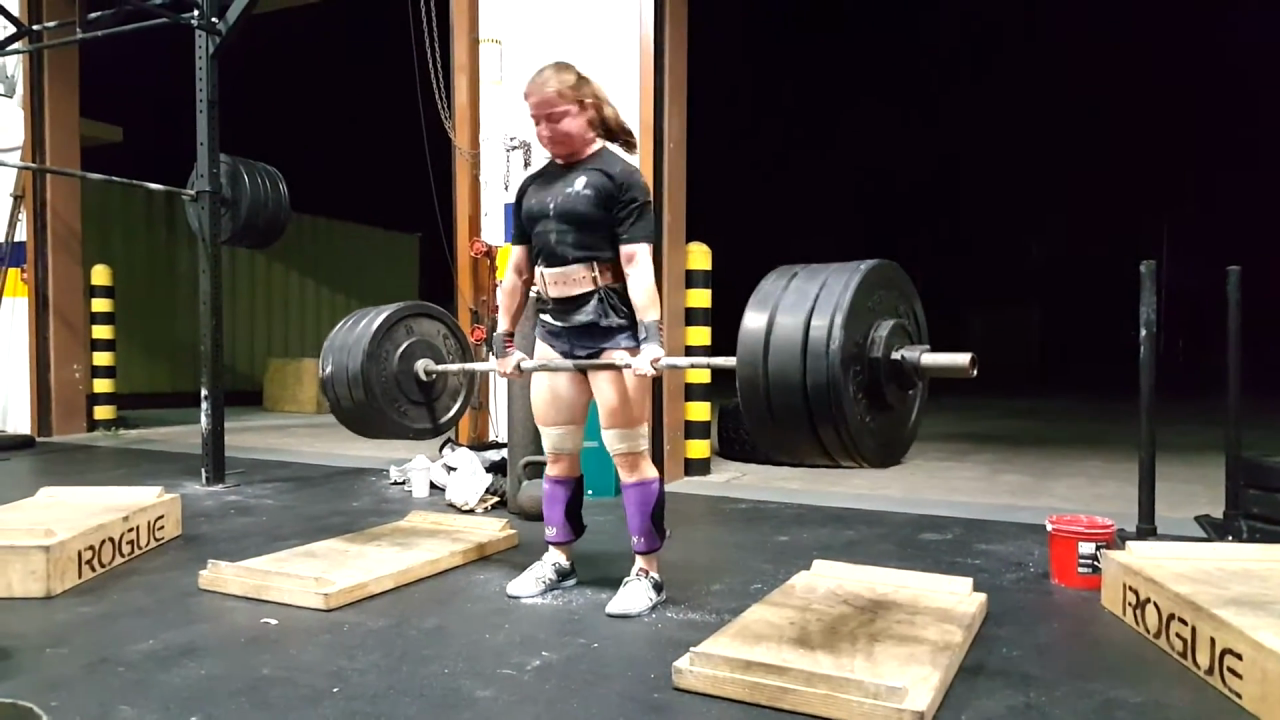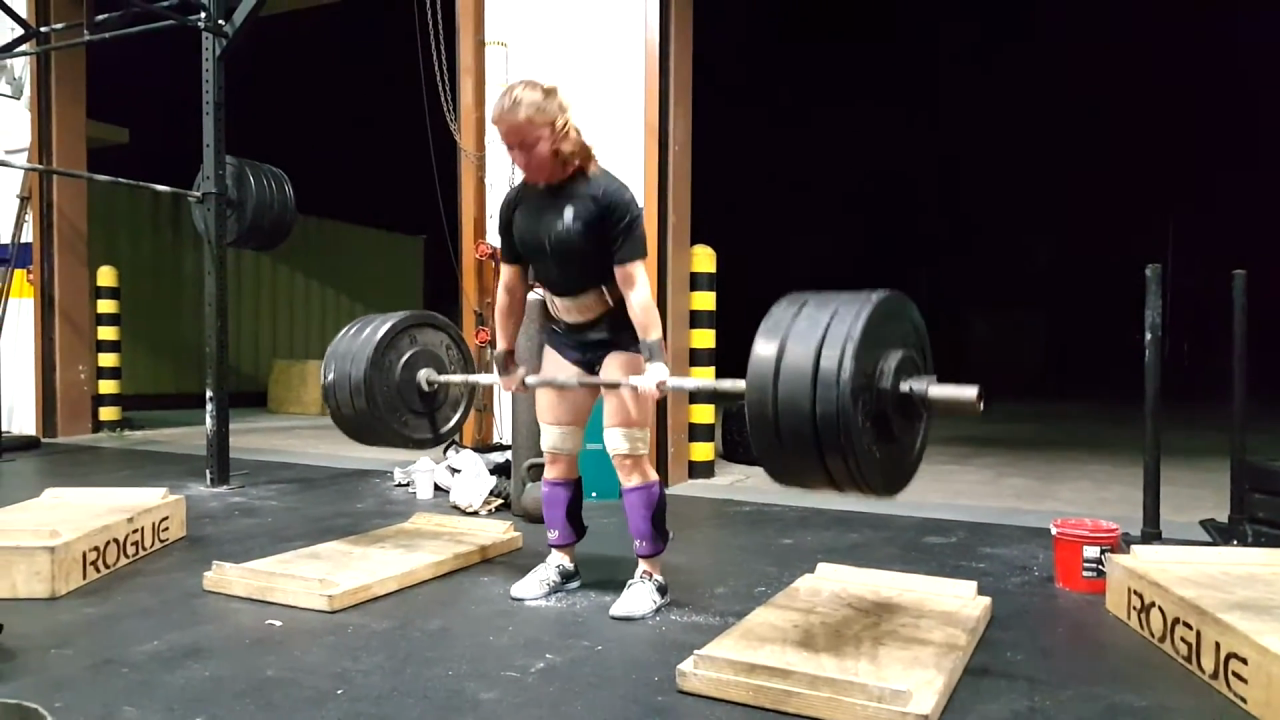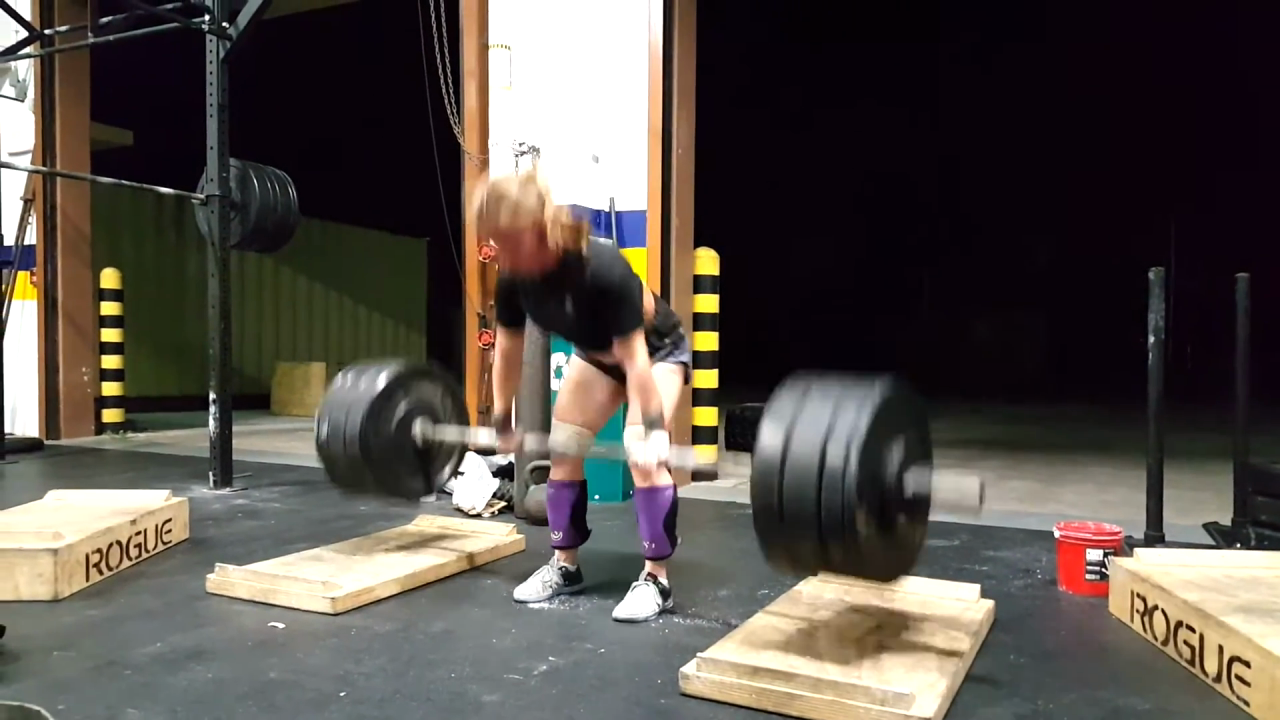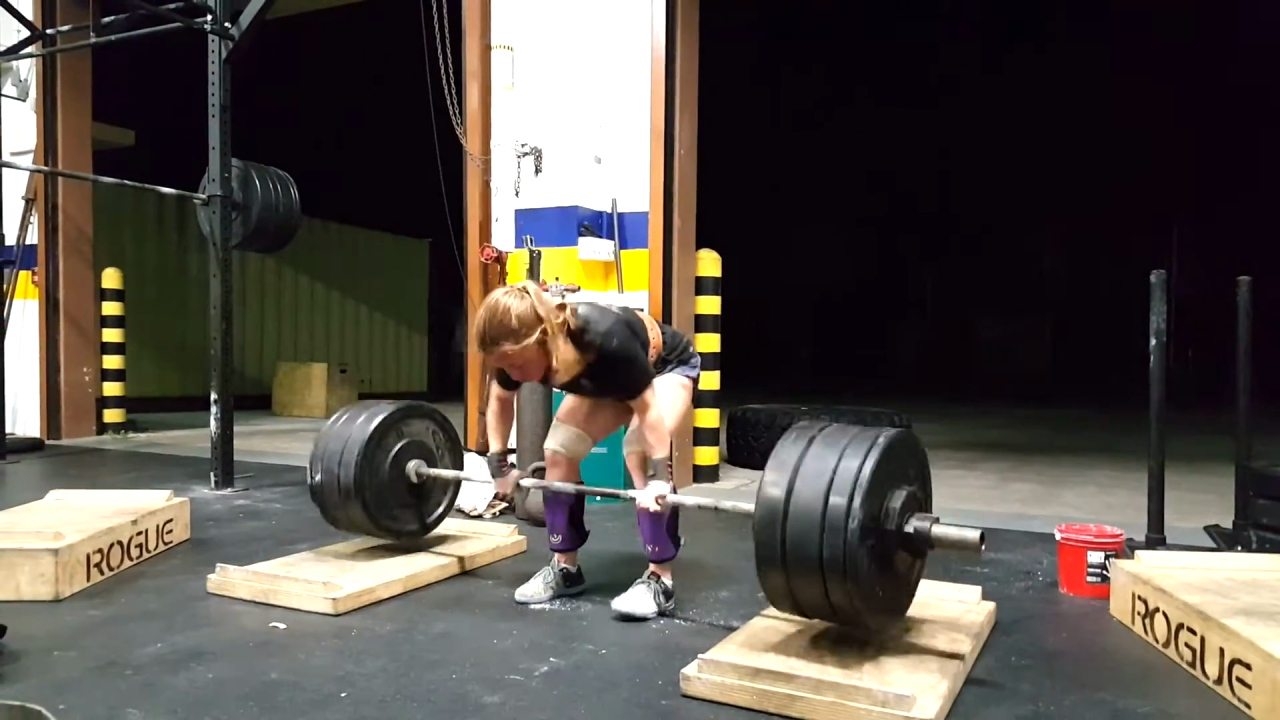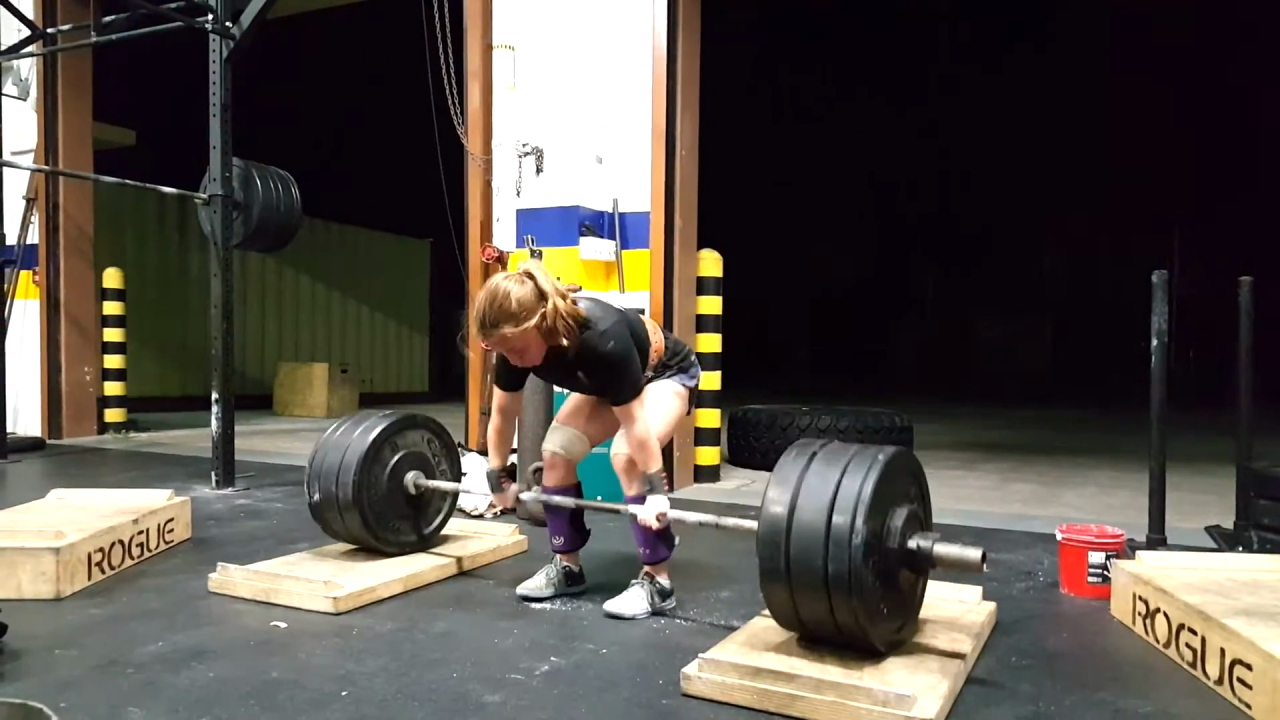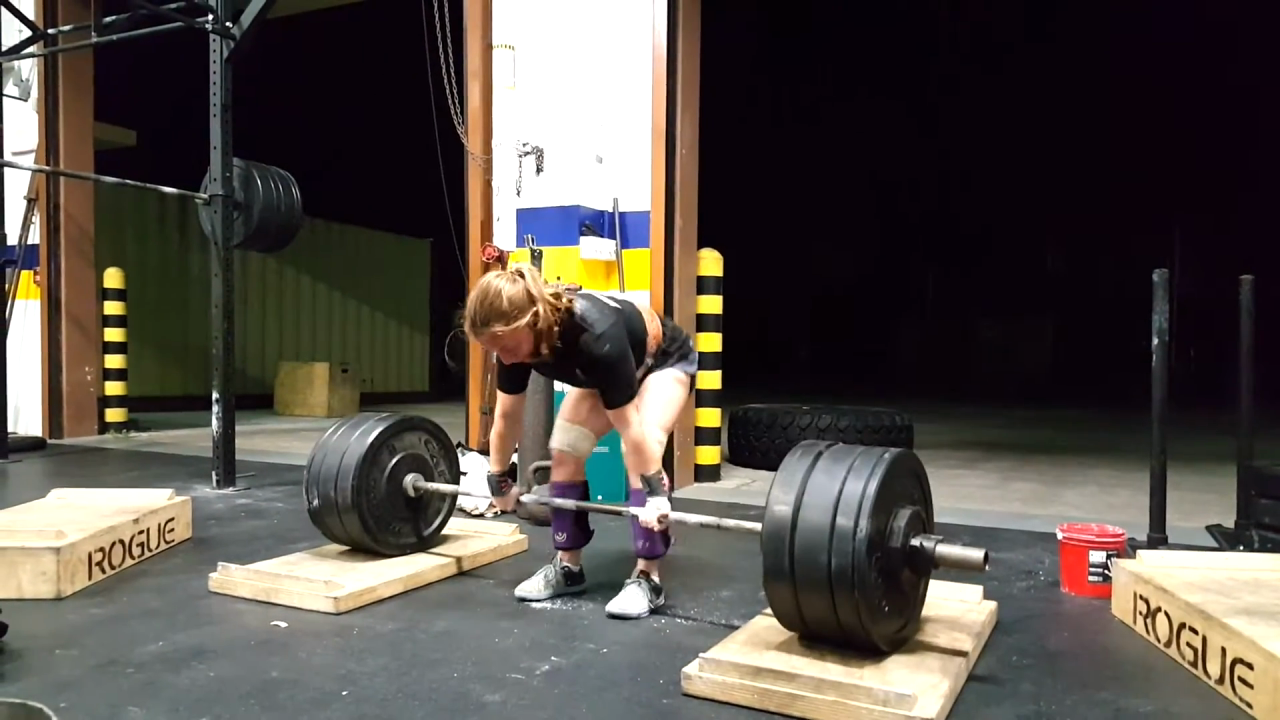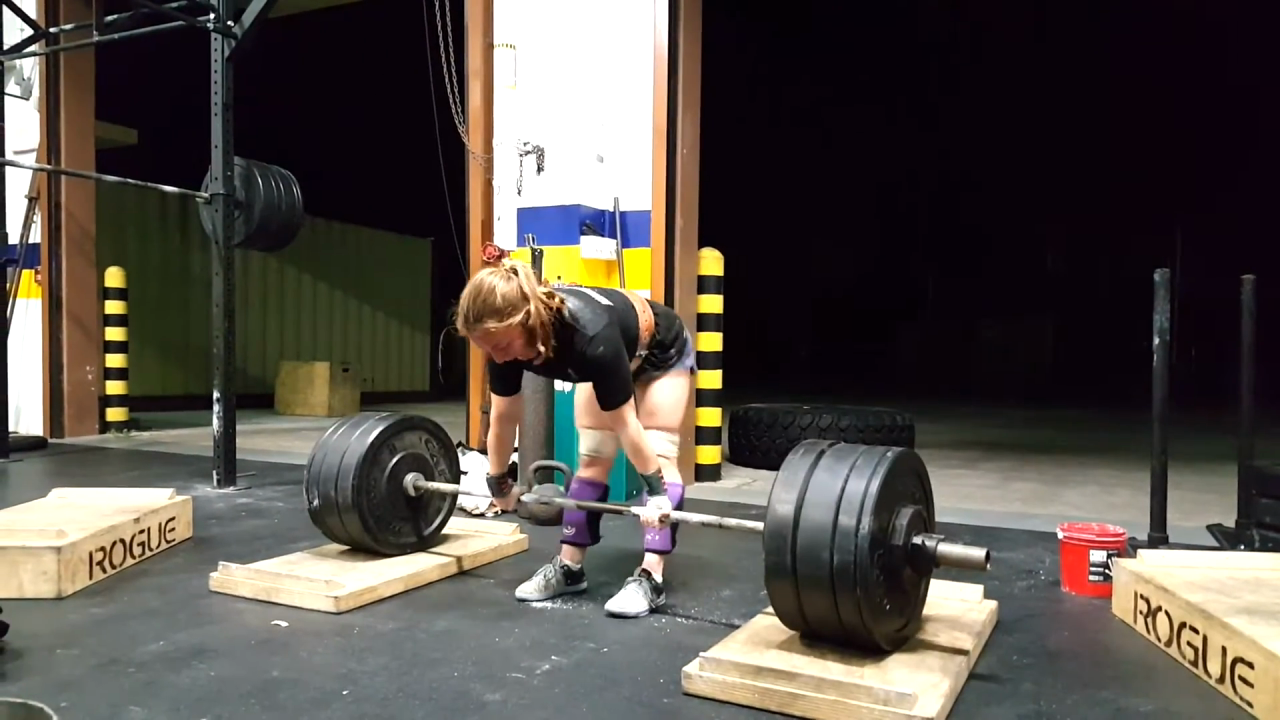
dt=0.2s
person 1, frame 1
left shoulder: (618, 176)
right shoulder: (532, 186)
left elbow: (637, 264)
right elbow: (518, 272)
left wrist: (650, 338)
right wrist: (503, 340)
left hip: (612, 327)
right hip: (554, 329)
left knee: (627, 451)
right knee: (558, 452)
left ankle: (646, 573)
right ankle: (558, 559)
person 1, frame 2
left shoulder: (604, 195)
right shoulder: (516, 204)
left elbow: (634, 284)
right elbow: (511, 287)
left wrist: (652, 359)
right wrist: (505, 357)
left hip: (623, 337)
right hip: (566, 340)
left knee: (627, 453)
right knee: (556, 453)
left ankle: (651, 575)
right ankle: (561, 562)
person 1, frame 3
left shoulder: (598, 271)
right shoulder: (511, 280)
left elbow: (634, 357)
right elbow: (508, 352)
left wrist: (654, 433)
right wrist: (503, 421)
left hip: (657, 350)
right hip: (597, 357)
left knee: (645, 451)
right knee: (562, 453)
left ankle: (656, 576)
right ankle: (564, 565)
person 1, frame 4
left shoulder: (603, 340)
right shoulder: (516, 352)
left elbow: (646, 408)
right elbow: (500, 399)
left wrist: (657, 475)
right wrist: (497, 462)
left hip: (666, 367)
right hip: (607, 381)
left knee: (640, 454)
right knee: (558, 452)
left ankle: (660, 577)
right ankle: (565, 566)
person 1, frame 5
left shoulder: (602, 338)
right shoulder: (516, 342)
left elbow: (635, 420)
right elbow: (502, 412)
left wrist: (656, 491)
right wrist: (497, 476)
left hip: (665, 373)
right hip: (603, 384)
left knee: (627, 455)
right knee: (556, 452)
left ankle: (655, 580)
right ankle: (567, 565)
person 1, frame 6
left shoulder: (596, 336)
right shoulder: (512, 338)
left elbow: (627, 422)
right elbow: (507, 416)
left wrist: (656, 493)
right wrist: (498, 479)
left hip: (661, 362)
right hip: (602, 371)
left knee: (640, 455)
right knee: (565, 452)
left ankle: (648, 576)
right ankle: (568, 565)
person 1, frame 7
left shoulder: (591, 338)
right shoulder: (503, 339)
left elbow: (624, 423)
right elbow: (503, 417)
left wrist: (655, 491)
right wrist: (498, 481)
left hip: (662, 352)
right hip: (613, 357)
left knee: (658, 453)
right knee: (594, 458)
left ankle: (650, 578)
right ankle: (568, 566)
